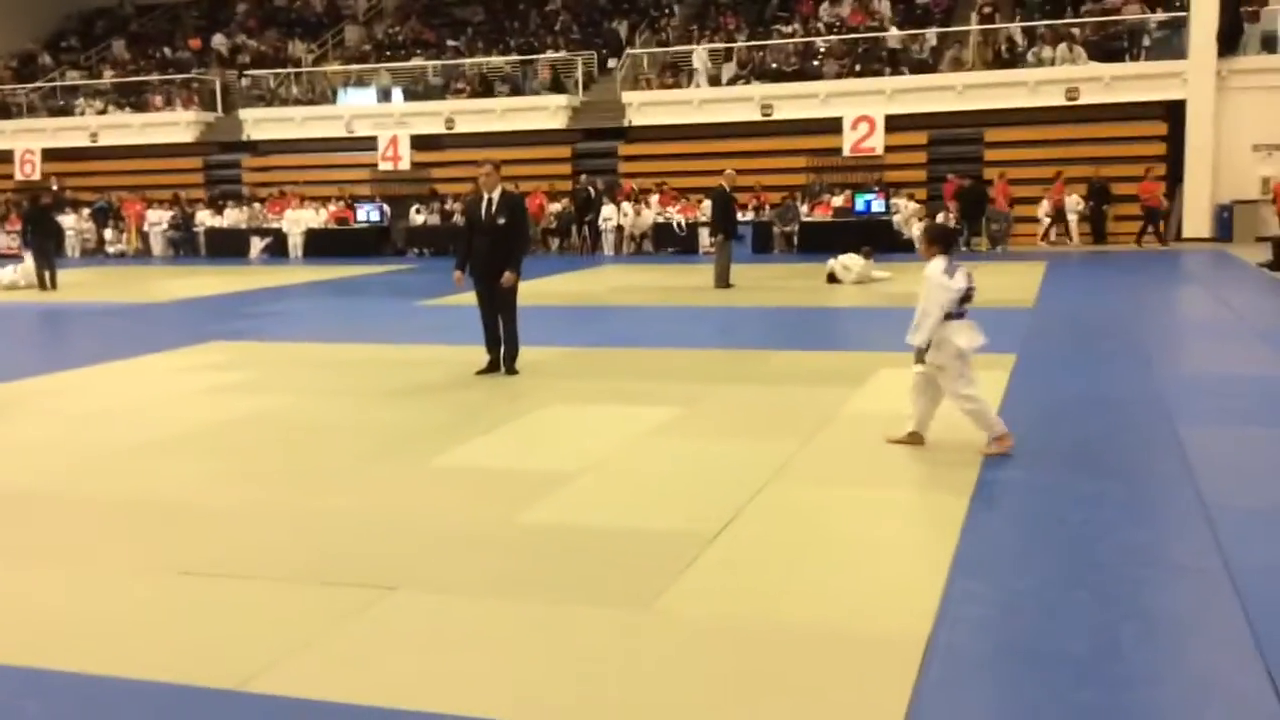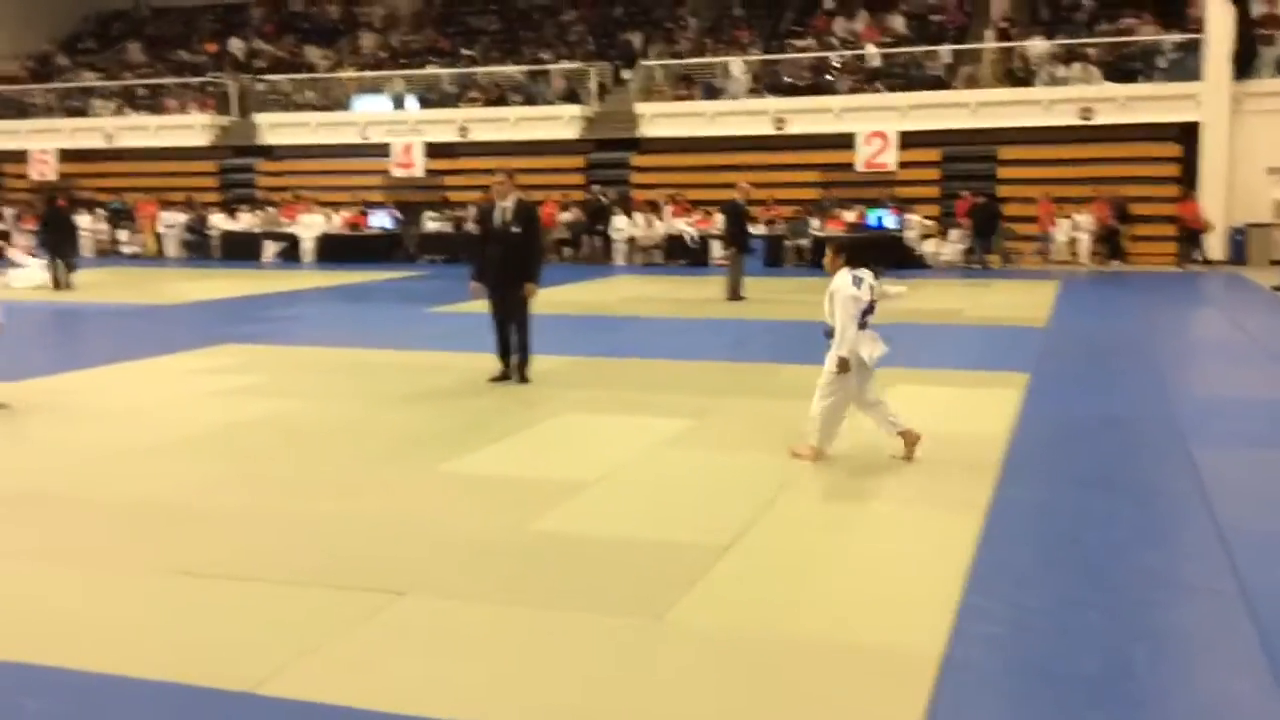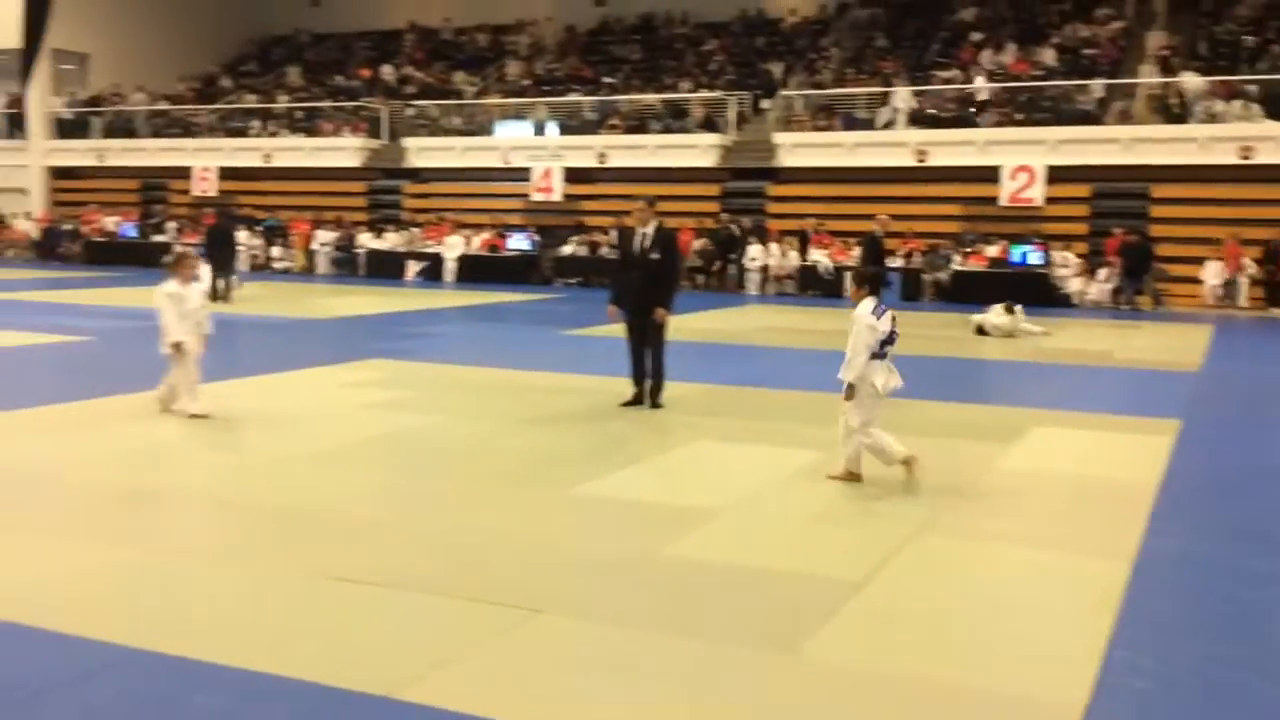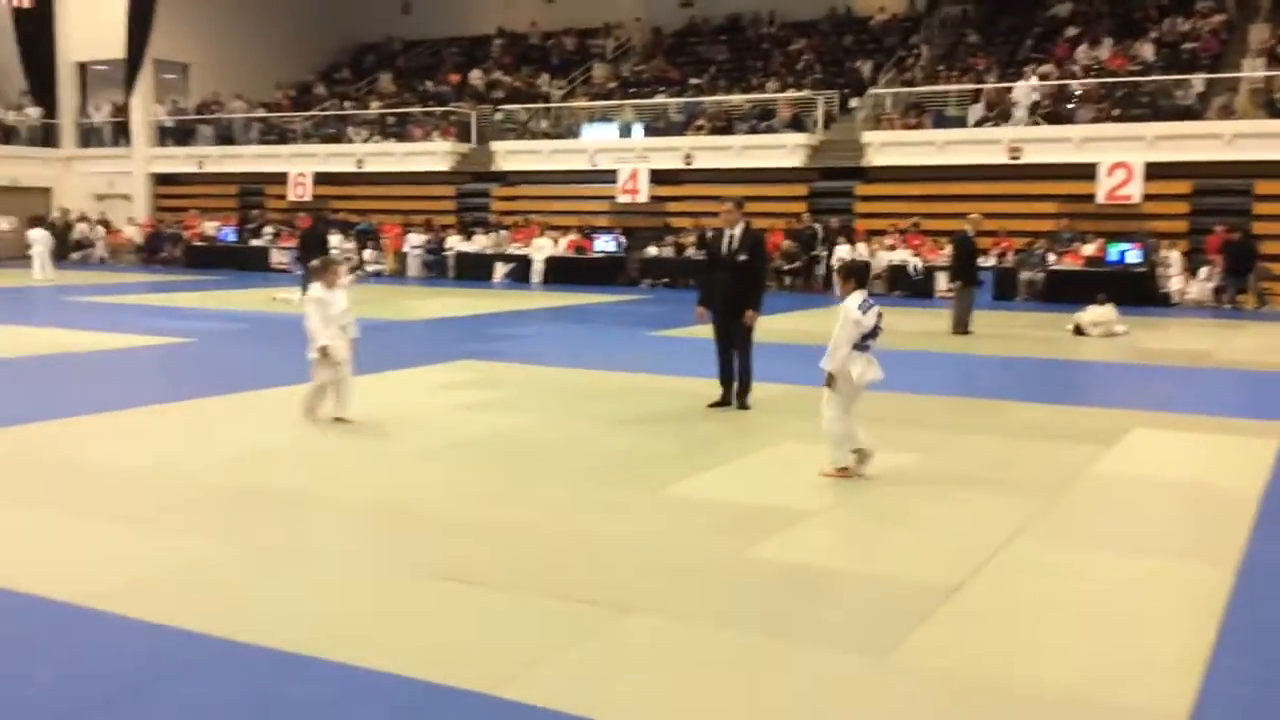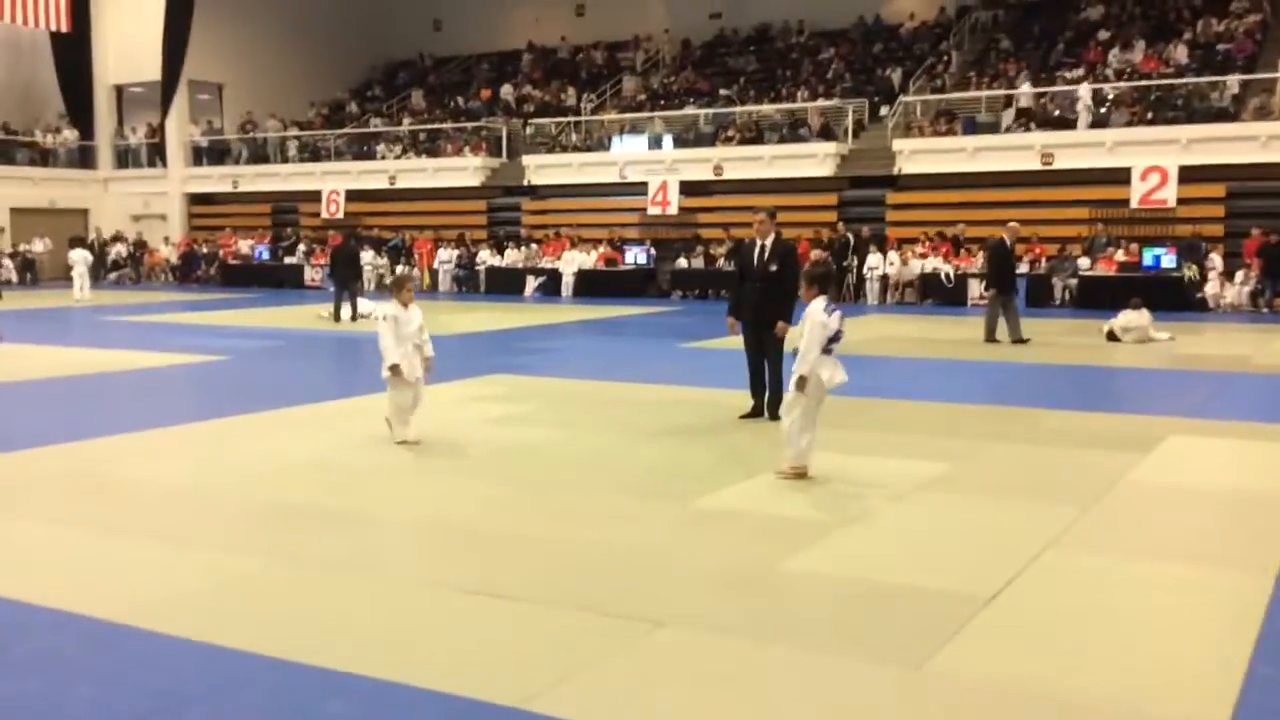
dt=0.5s
person 1, frame 1
left shoulder: (934, 273)
right shoulder: (954, 269)
left elbow: (929, 312)
left wrist: (918, 344)
left hip: (946, 338)
right hip: (949, 334)
left knee: (961, 390)
right knee: (922, 382)
left ankle: (1000, 435)
right ankle: (916, 432)
person 1, frame 2
left shoulder: (843, 285)
right shoulder: (857, 278)
left elbow: (845, 324)
left wrist: (843, 356)
left hip: (847, 348)
right hip: (859, 346)
left knee: (827, 397)
right knee: (865, 398)
left ankle: (817, 447)
right ankle: (906, 434)
person 1, frame 3
left shoulder: (862, 314)
right shoulder: (882, 310)
left elbow: (858, 351)
left wrist: (849, 380)
left hip: (864, 377)
right hip: (876, 373)
left knee: (862, 428)
right knee: (849, 422)
left ankle: (905, 459)
right ankle: (851, 468)
person 1, frame 4
left shoulder: (849, 306)
right shoulder: (871, 305)
left elbow: (840, 342)
left wrist: (830, 369)
left hip: (846, 367)
right hip: (860, 364)
left knee: (835, 416)
right knee: (842, 413)
left ankle: (842, 465)
right ankle: (861, 450)
person 1, frame 5
left shoulder: (814, 311)
right shoulder: (831, 309)
left elbow: (810, 346)
left wrist: (802, 373)
left hip: (813, 370)
right hip: (822, 370)
left knee: (793, 417)
right knee: (806, 418)
left ankle: (796, 465)
right ankle: (799, 463)
person 2, frame 1
left shoulder: (514, 201)
right shoulder: (472, 204)
left elbow: (521, 238)
right elbow: (466, 238)
left wrist: (513, 268)
right wrist: (460, 266)
left hip: (505, 271)
right hip: (481, 270)
left knee: (507, 316)
right knee: (487, 317)
left ankle: (509, 361)
right ankle: (494, 359)
person 2, frame 2
left shoulder: (527, 210)
right shoulder: (486, 211)
left elbow: (535, 247)
right elbow: (480, 246)
left wrist: (532, 279)
right wrist: (477, 276)
left hip: (518, 278)
right hip: (494, 277)
left knee: (519, 324)
right knee: (500, 324)
left ankle: (521, 368)
right ankle: (506, 367)
person 2, frame 3
left shoulder: (666, 237)
right shoulder: (626, 237)
left elbow: (671, 274)
right elbow: (620, 271)
left wrist: (664, 305)
right wrist: (614, 300)
left hip: (654, 304)
right hip: (632, 303)
left knee: (655, 350)
right knee: (636, 350)
left ankle: (654, 394)
right ankle: (639, 392)
person 2, frame 4
left shoulder: (754, 239)
right shoulder: (714, 239)
left elbow: (760, 275)
right elbow: (707, 272)
left wrist: (754, 307)
right wrist: (702, 302)
left hip: (742, 305)
right hip: (719, 304)
left knee: (742, 351)
right knee: (723, 351)
left ankle: (742, 395)
right ankle: (726, 393)
person 2, frame 5
left shoulder: (785, 250)
right shoulder: (743, 249)
left elbow: (791, 286)
right elbow: (737, 283)
left wrist: (785, 317)
right wrist: (733, 313)
left hip: (774, 316)
right hip: (750, 315)
left knee: (774, 361)
right knee: (754, 361)
left ankle: (773, 406)
right ankle: (758, 404)
